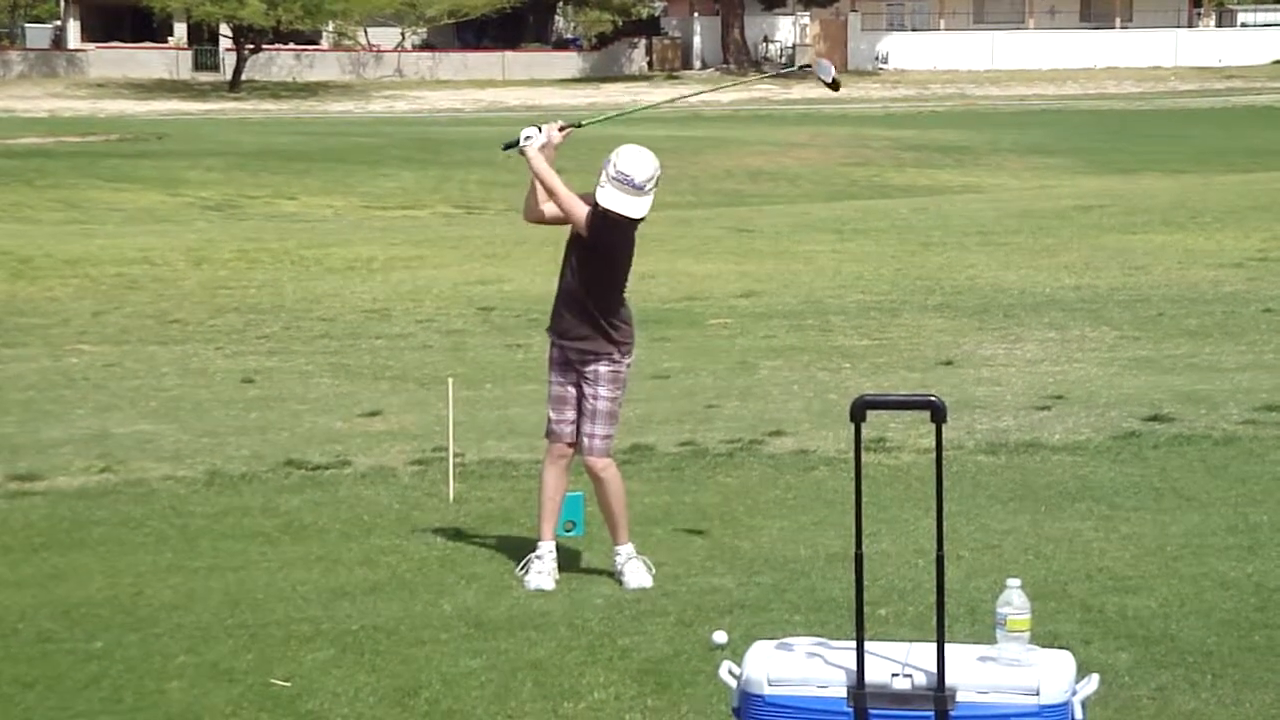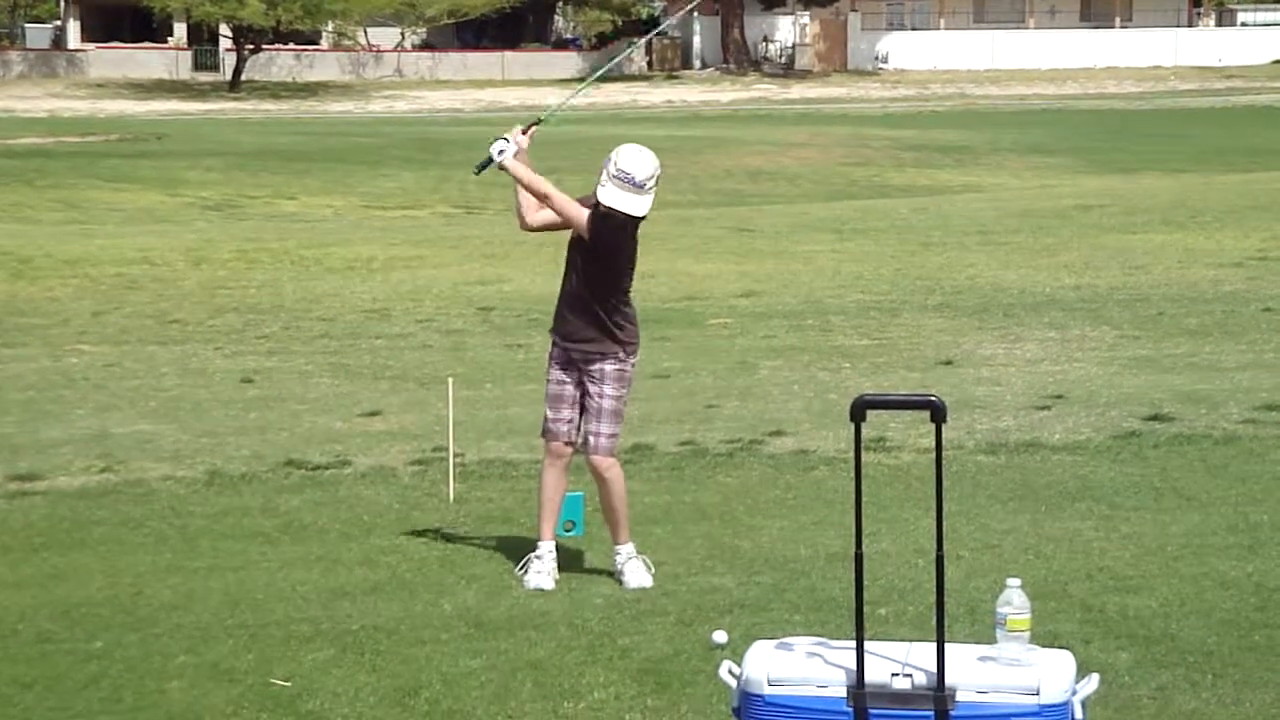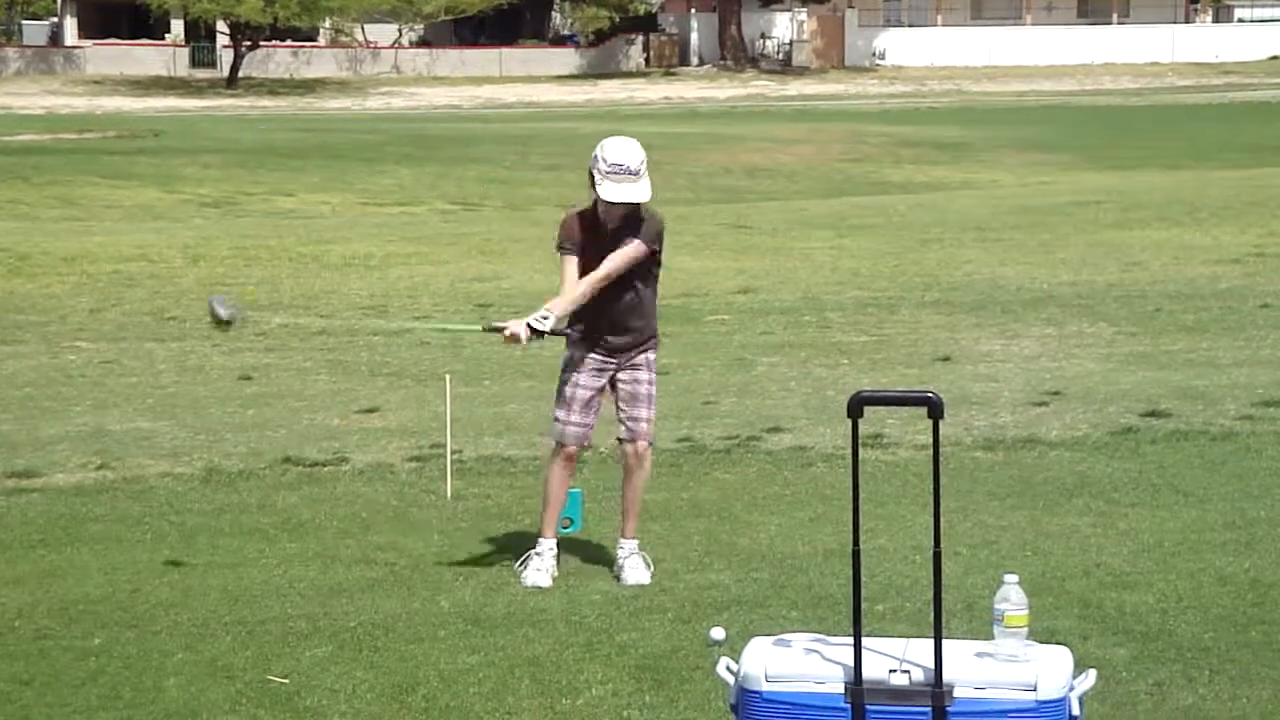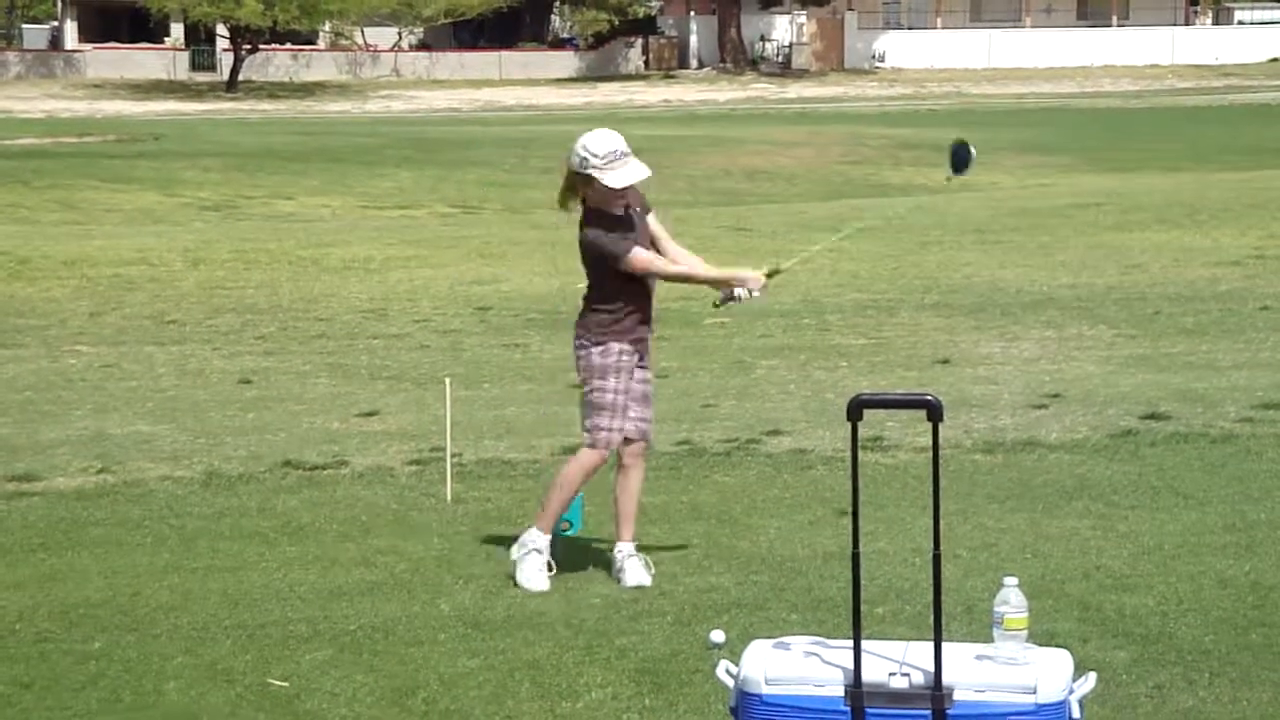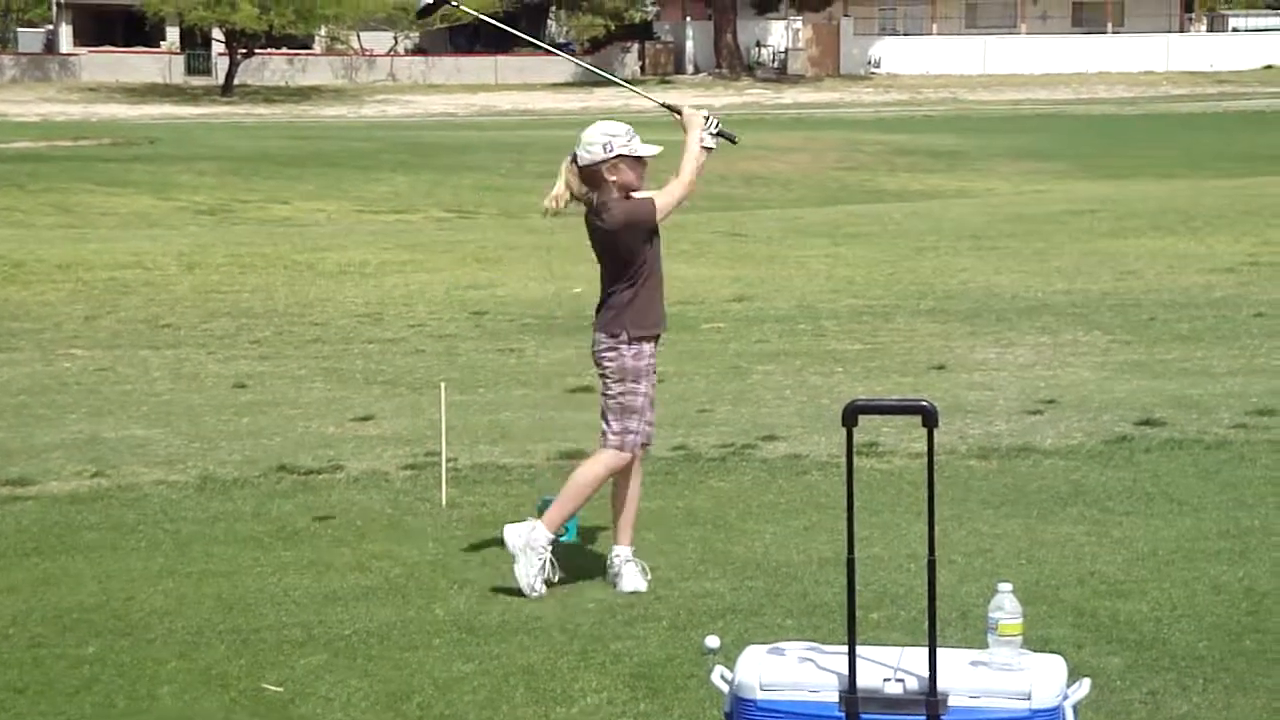
dt=0.2s
person 1, frame 1
left shoulder: (613, 228)
right shoulder: (596, 209)
left elbow: (553, 189)
right elbow: (536, 213)
left wrist: (533, 153)
right wrist: (546, 151)
left hip: (604, 354)
right hip: (566, 345)
left knee: (596, 457)
right knee: (559, 447)
left ankle: (625, 552)
right ankle: (545, 550)
person 1, frame 2
left shoulder: (618, 227)
right shoulder: (592, 209)
left elbow: (549, 196)
right elbow: (531, 217)
left wrist: (508, 161)
right wrist: (519, 158)
left hip: (609, 355)
right hip: (567, 347)
left knee: (600, 456)
right knee: (557, 447)
left ankle: (625, 551)
right ankle: (546, 550)
person 1, frame 3
left shoulder: (648, 225)
right shoulder: (575, 227)
left elbow: (600, 277)
right elbow: (572, 290)
left wrist: (543, 317)
right wrist: (539, 322)
left hip: (637, 349)
right hip: (590, 348)
left knee: (638, 447)
right knee: (567, 447)
left ankle: (628, 547)
right ankle: (545, 546)
person 1, frame 4
left shoulder: (632, 205)
right shoulder: (598, 235)
left elbow: (674, 252)
right elbow: (665, 270)
left wrist: (726, 278)
right wrist: (732, 277)
left hip: (632, 341)
right hip: (602, 344)
left knee: (634, 445)
right knee: (601, 446)
left ankle: (625, 549)
right ankle: (534, 539)
person 1, frame 5
left shoulder: (616, 206)
right shoulder: (622, 217)
left elbow: (669, 186)
right elbow: (684, 183)
left wrist: (698, 138)
right wrist: (694, 135)
left hip: (631, 339)
right hip: (625, 343)
left knee: (633, 447)
right knee: (621, 448)
left ankle: (621, 554)
right ankle: (536, 531)
